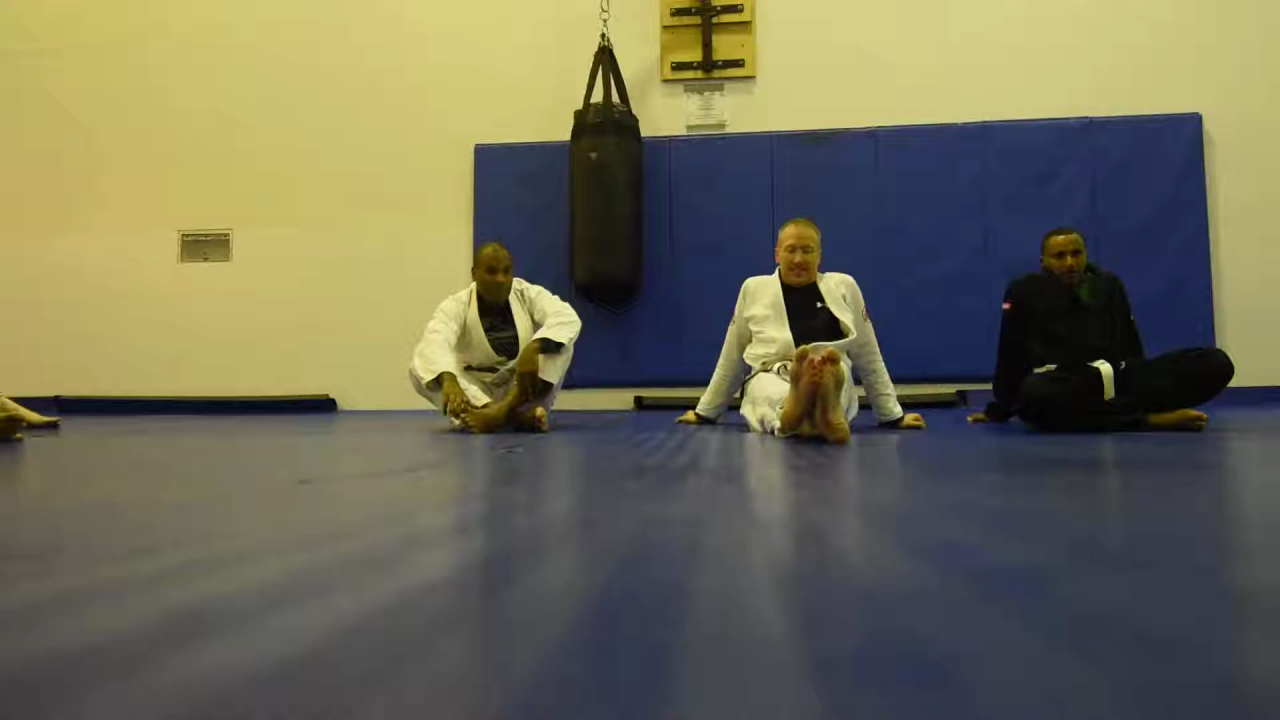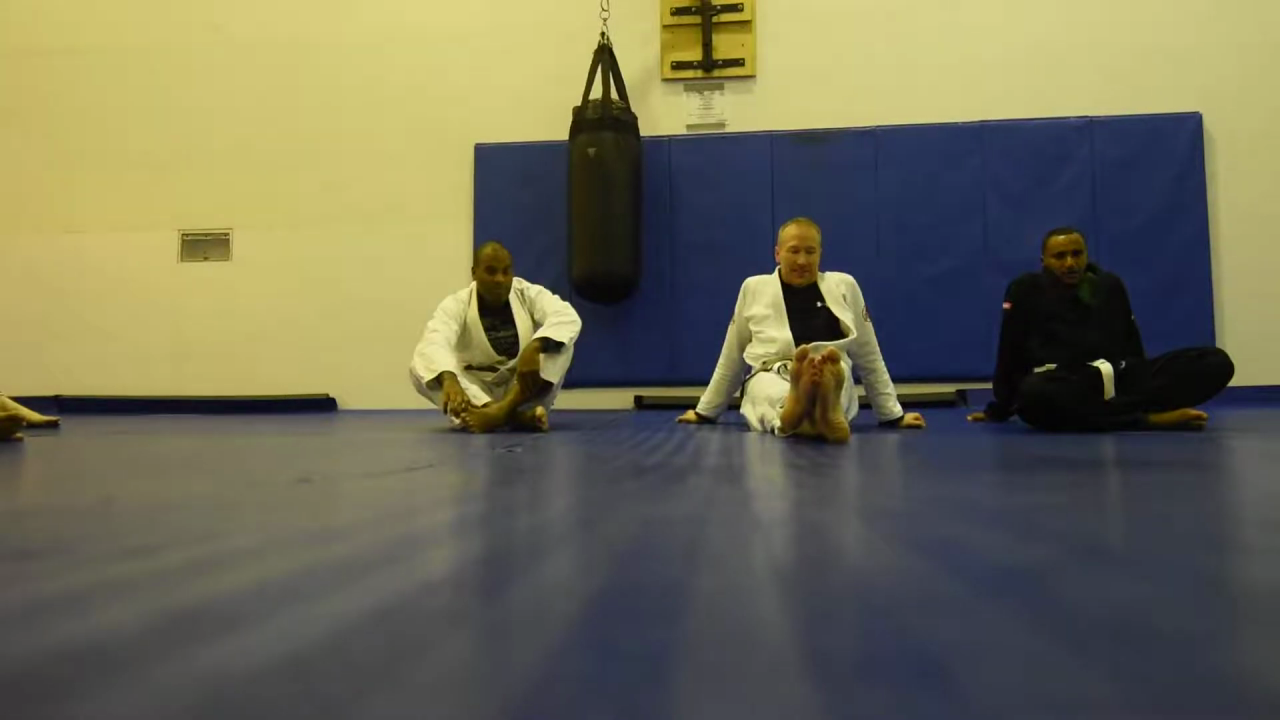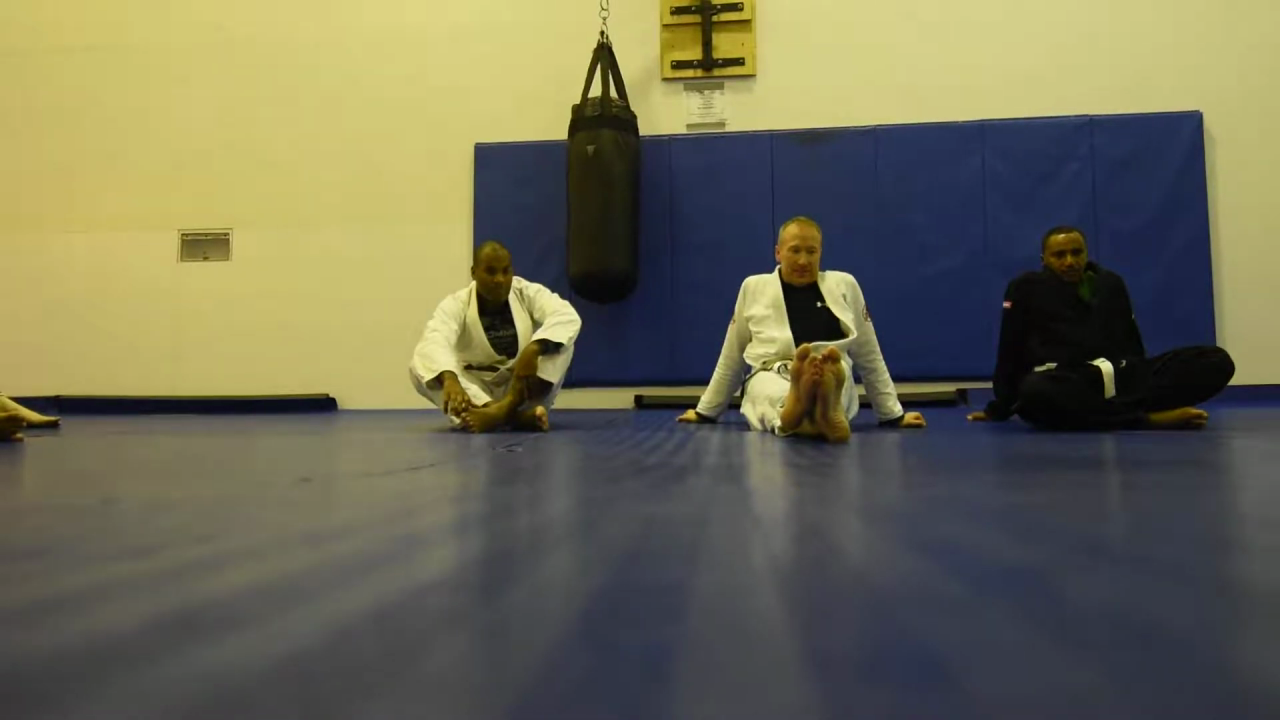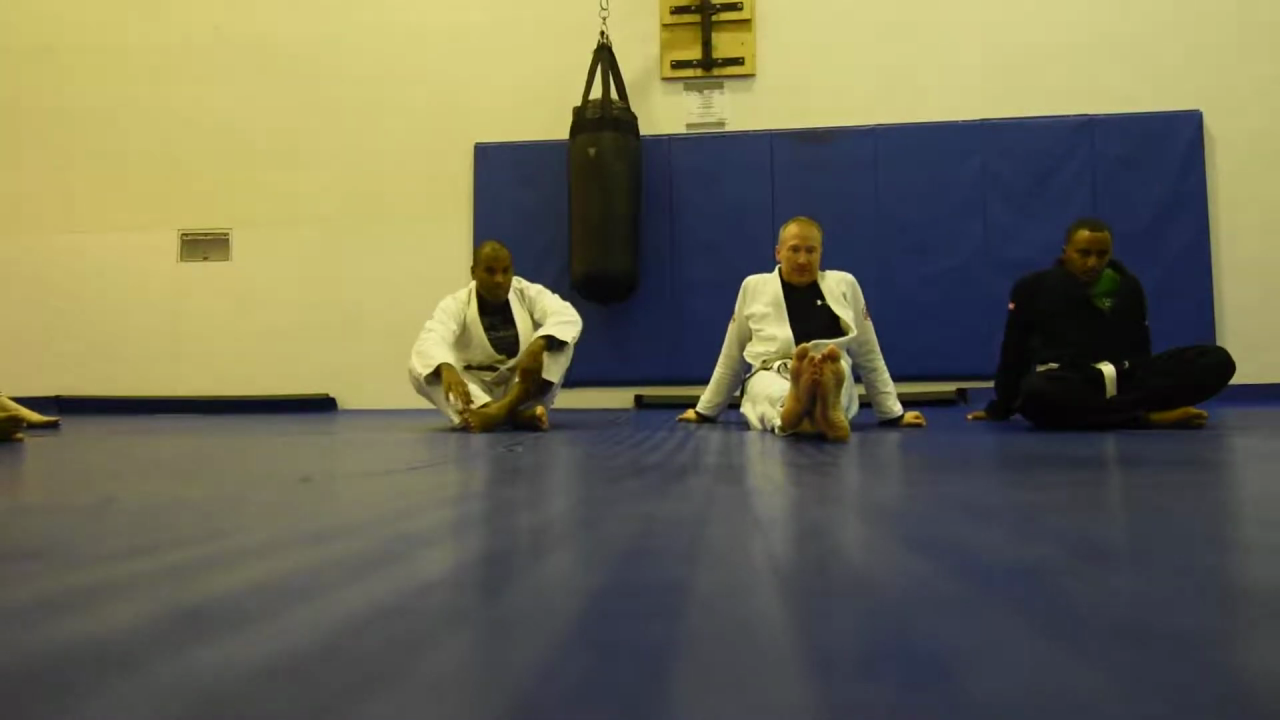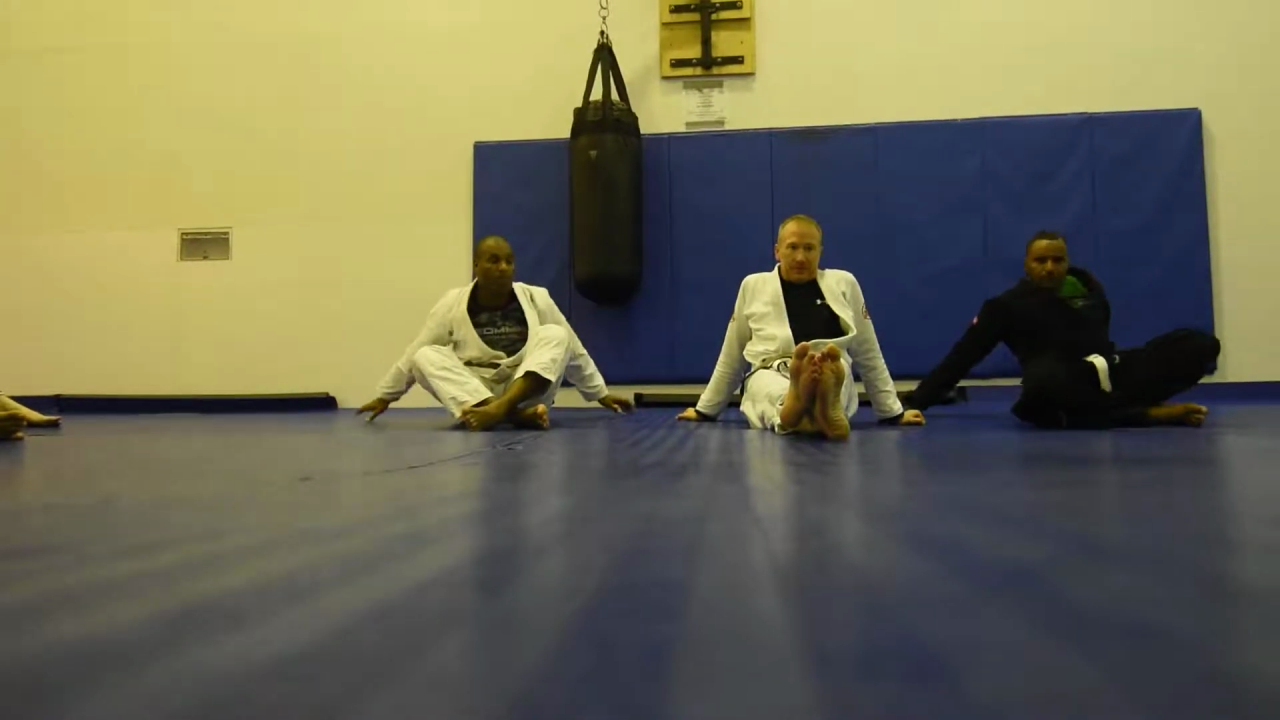
dt=0.5s
person 1, frame 1
left shoulder: (1110, 286)
right shoulder: (1025, 292)
left elbow: (1130, 343)
right elbow: (1011, 353)
right wrist: (999, 410)
left hip: (1120, 379)
right hip: (1064, 388)
left knee: (1215, 363)
right knee: (1034, 394)
left ankle: (1112, 412)
right ankle: (1149, 419)
person 1, frame 2
left shoulder: (1110, 286)
right shoulder: (1026, 291)
left elbow: (1131, 343)
right elbow: (1010, 353)
right wrist: (999, 410)
left hip: (1121, 379)
right hip: (1063, 387)
left knee: (1216, 362)
right knee: (1034, 393)
left ankle: (1113, 411)
right ankle: (1148, 418)
person 1, frame 3
left shoulder: (1110, 285)
right shoulder: (1026, 290)
left elbow: (1131, 341)
right elbow: (1011, 351)
right wrist: (999, 408)
left hip: (1121, 378)
right hip: (1064, 386)
left knee: (1217, 361)
right knee: (1034, 393)
left ankle: (1108, 412)
right ankle: (1150, 417)
person 1, frame 4
left shoulder: (1127, 286)
right shoulder: (1034, 288)
left elbow: (1139, 346)
right elbow: (1015, 351)
right wrist: (1000, 408)
left hip: (1124, 380)
right hip: (1068, 385)
left knee: (1217, 361)
right knee: (1036, 392)
left ankle: (1109, 411)
right ankle: (1148, 417)
person 1, frame 5
left shoulder: (1089, 288)
right shoulder: (1006, 306)
right elbow: (962, 356)
right wrist: (918, 402)
left hip: (1111, 376)
right hip: (1064, 389)
left knee: (1200, 344)
right knee: (1041, 379)
right ankle: (1146, 414)
person 2, frame 1
left shoulder: (843, 287)
right shoulder: (754, 290)
left elbow: (868, 359)
right elbow: (731, 360)
left wrist: (893, 416)
right wrist: (705, 412)
left knee: (825, 376)
right knee: (773, 393)
left ankle: (822, 411)
right ankle: (807, 413)
person 2, frame 2
left shoulder: (844, 286)
right shoulder: (754, 289)
left elbow: (869, 358)
right elbow: (731, 360)
left wrist: (893, 415)
right wrist: (705, 412)
right knee: (778, 399)
left ankle: (822, 413)
right ankle: (806, 409)
person 2, frame 3
left shoulder: (844, 285)
right shoulder: (753, 288)
left elbow: (870, 358)
right elbow: (731, 359)
left wrist: (894, 414)
right wrist: (705, 411)
right knee: (767, 387)
left ankle: (816, 412)
right ankle: (808, 411)
person 2, frame 4
left shoulder: (843, 285)
right shoulder: (754, 287)
left elbow: (869, 357)
right elbow: (731, 358)
left wrist: (894, 413)
right wrist: (705, 411)
left knee: (828, 369)
right knee: (777, 397)
left ankle: (824, 409)
right ankle: (807, 412)
person 2, frame 5
left shoulder: (843, 284)
right shoulder: (753, 287)
left elbow: (868, 355)
right elbow: (731, 358)
left wrist: (893, 412)
right wrist: (704, 409)
right knee: (768, 387)
left ankle: (825, 407)
person 3, frame 1
left shoulder: (529, 295)
right shoulder: (456, 306)
left elbow: (568, 319)
right elbow: (433, 345)
left wrist: (533, 349)
right wrist: (449, 381)
left hip: (524, 387)
right hip: (476, 393)
left knee: (560, 344)
right knee: (421, 367)
left ankle: (503, 411)
person 3, frame 2
left shoulder: (530, 294)
right shoulder: (456, 305)
left elbow: (568, 319)
right elbow: (433, 345)
left wrist: (534, 348)
right wrist: (449, 380)
left hip: (524, 386)
right hip: (476, 391)
left knee: (560, 344)
right knee: (421, 366)
left ankle: (503, 410)
person 3, frame 3
left shoulder: (529, 294)
right shoulder: (456, 305)
left elbow: (568, 318)
right elbow: (432, 344)
left wrist: (533, 350)
right wrist: (449, 379)
left hip: (524, 389)
right hip: (476, 392)
left knee: (560, 343)
right knee: (420, 365)
left ankle: (503, 410)
right ankle: (515, 415)
person 3, frame 4
left shoulder: (530, 294)
right shoulder: (456, 305)
left elbow: (568, 318)
right elbow: (429, 342)
left wrist: (538, 346)
right wrist: (447, 371)
left hip: (526, 392)
right hip: (476, 392)
left knee: (561, 342)
right knee: (420, 368)
left ankle: (502, 410)
right ankle: (515, 415)
person 3, frame 5
left shoulder: (536, 298)
right shoulder: (453, 304)
left elbow: (569, 347)
right elbow: (417, 348)
left wrist: (599, 391)
right wrist: (387, 394)
left hip: (526, 391)
right hip: (474, 392)
left knee: (555, 335)
right knee: (424, 357)
left ankle: (499, 410)
right ankle: (515, 415)
